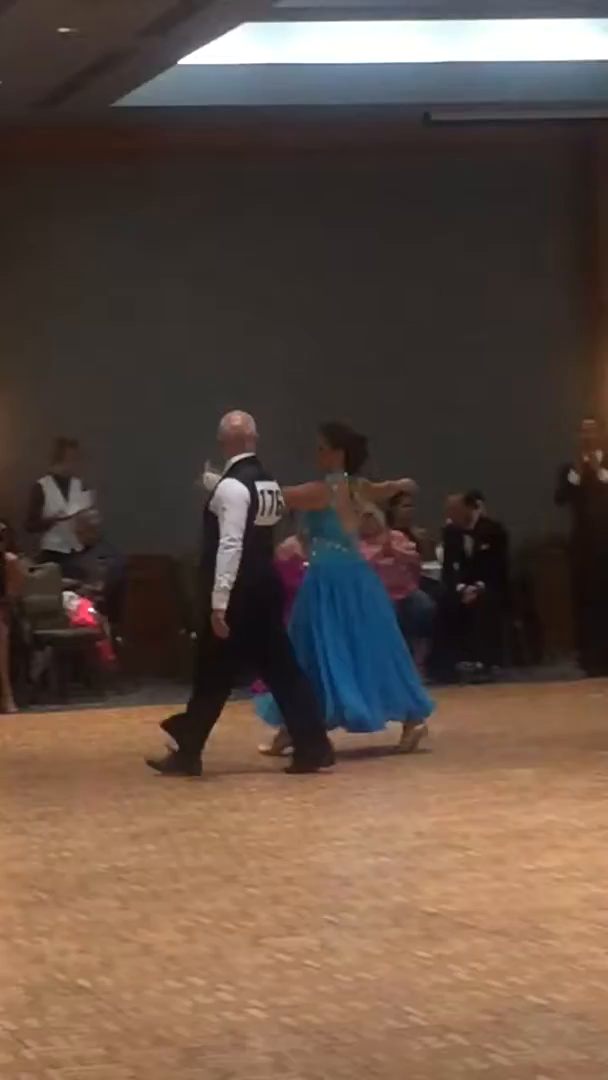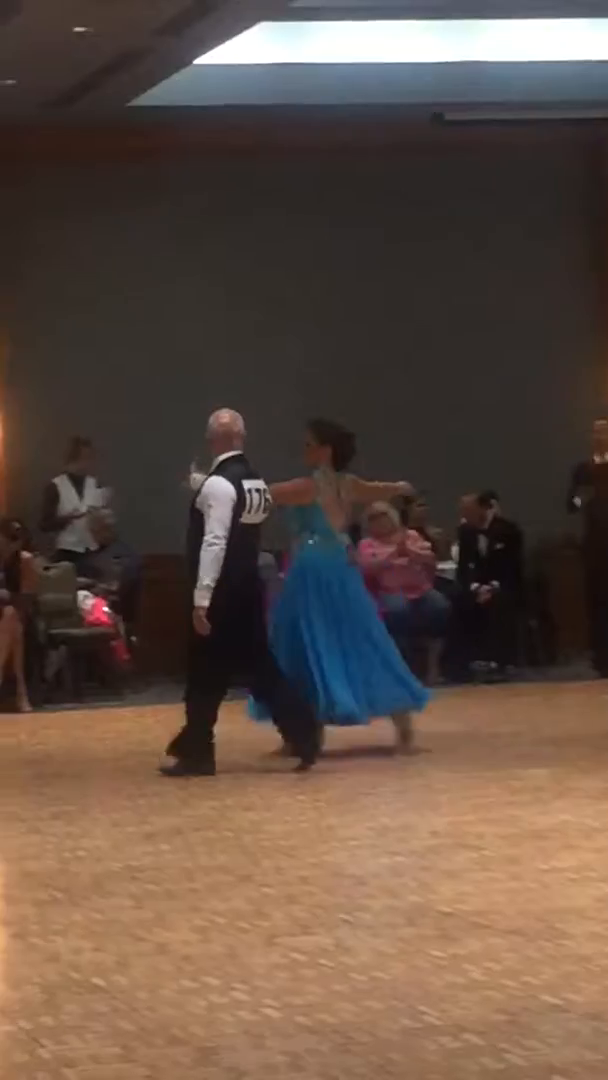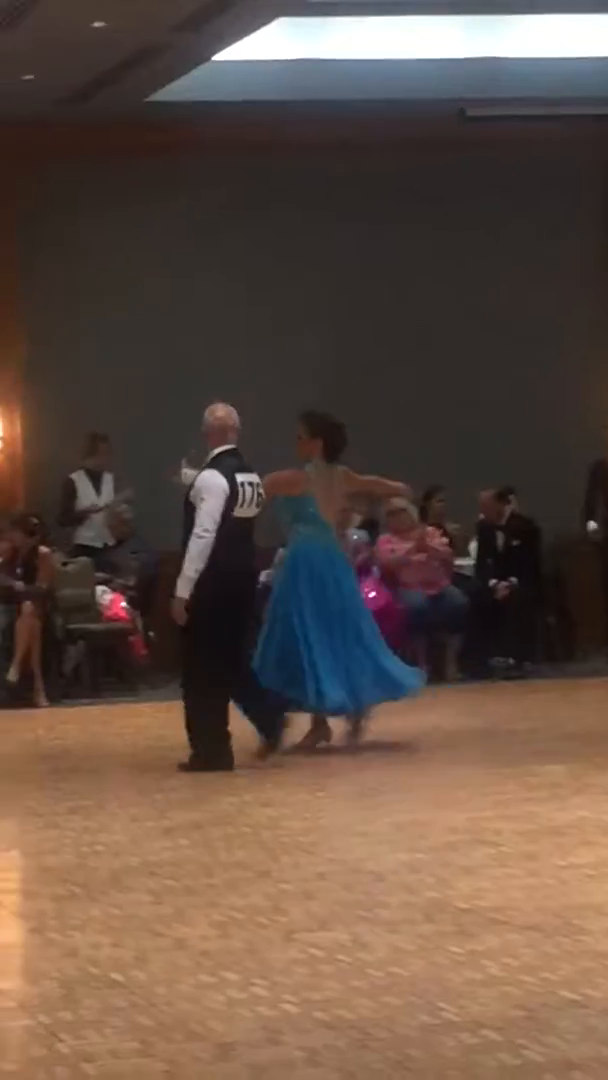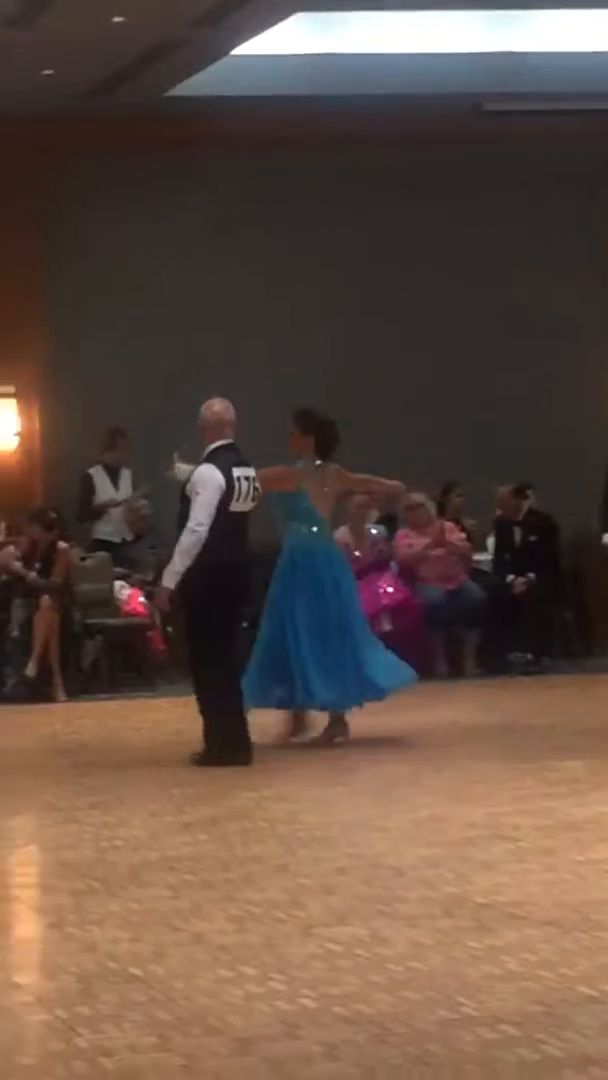
dt=0.1s
person 1, frame 1
left shoulder: (232, 486)
right shoulder: (269, 482)
left elbow: (229, 547)
left wrist: (218, 603)
right wrist: (210, 485)
left hip: (240, 593)
right hip: (265, 587)
left knee: (213, 674)
right knee: (281, 668)
left ankle: (188, 754)
right ankle: (313, 747)
person 1, frame 2
left shoulder: (218, 484)
right shoulder: (255, 480)
left elbow: (214, 544)
left wrist: (201, 598)
right wrist: (198, 483)
left hip: (225, 591)
right hip: (249, 586)
left knee: (206, 674)
right knee: (259, 667)
left ankle: (194, 755)
right ankle: (304, 738)
person 1, frame 3
left shoulder: (212, 477)
right shoulder: (248, 473)
left elbow: (202, 537)
left wrist: (182, 589)
right wrist: (190, 479)
left hip: (215, 583)
right hip: (241, 577)
left knee: (204, 666)
right knee: (230, 661)
left ankle: (210, 752)
right ankle: (269, 719)
person 1, frame 4
left shoulder: (209, 471)
right shoulder: (245, 467)
left elbow: (196, 531)
left wrist: (168, 580)
right wrist: (184, 474)
left hip: (210, 576)
right hip: (237, 571)
left knee: (211, 658)
right knee: (218, 654)
left ankle: (228, 744)
right ankle: (229, 738)
person 2, frame 1
left shoulder: (320, 491)
right shoulder: (359, 487)
right elbow: (384, 490)
right wrist: (403, 484)
left hip: (328, 577)
right hip: (355, 574)
left knee: (318, 652)
right knee: (372, 647)
right ankle: (411, 718)
person 2, frame 2
left shoulder: (307, 487)
right shoulder: (348, 485)
right elbow: (380, 491)
right wrist: (400, 487)
left hip: (313, 571)
right hip: (340, 569)
left knee: (305, 649)
right knee: (354, 645)
right ankle: (400, 712)
person 2, frame 3
left shoulder: (298, 478)
right shoulder: (341, 476)
right elbow: (374, 484)
right wrist: (398, 486)
left hip: (305, 564)
right hip: (332, 561)
left knee: (304, 639)
right knee: (340, 635)
person 2, frame 4
left shoulder: (290, 475)
right shoulder: (334, 474)
right elbow: (366, 483)
right wrist: (394, 487)
left hip: (304, 560)
right hip: (328, 558)
left knee: (298, 637)
right knee: (332, 635)
left ankle: (299, 714)
right ankle: (337, 717)
